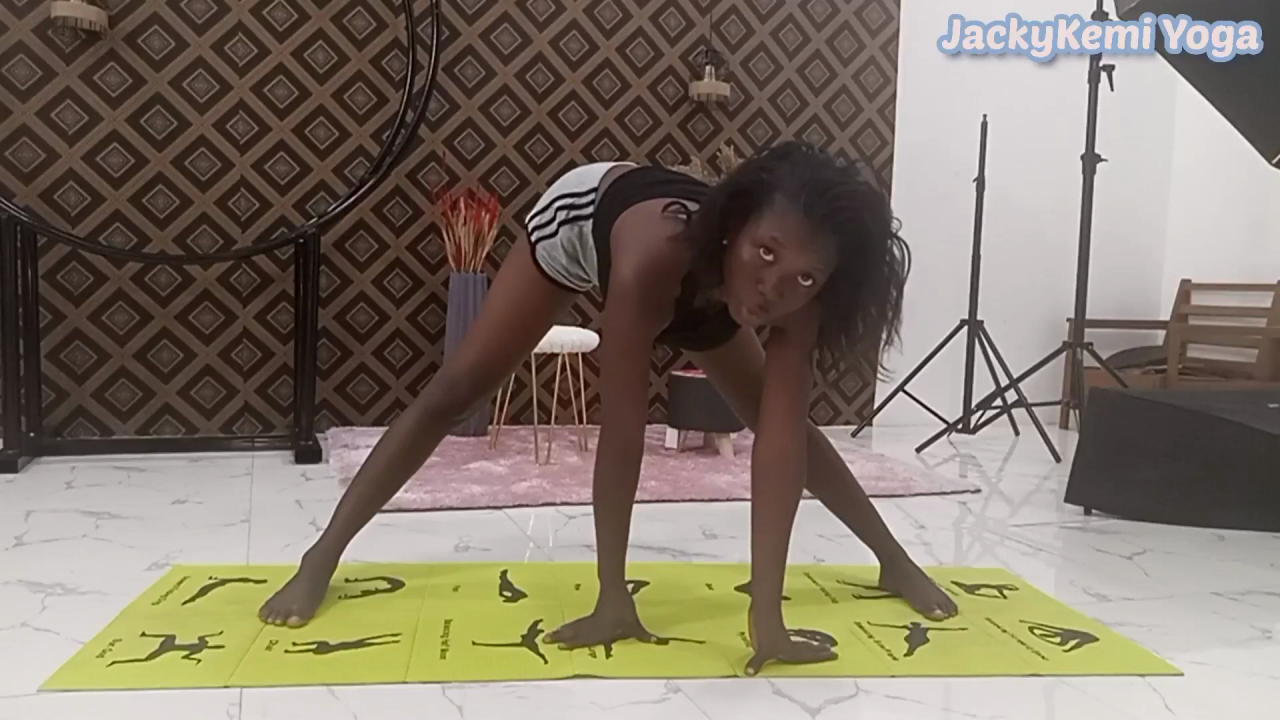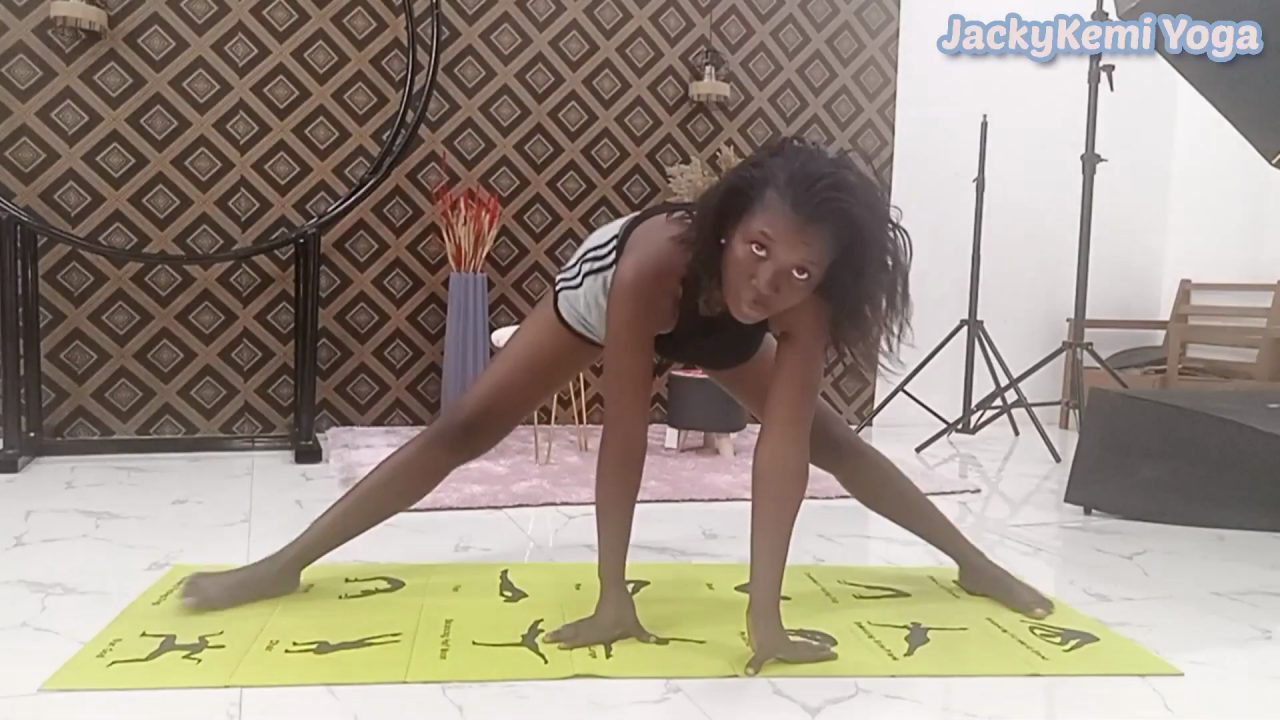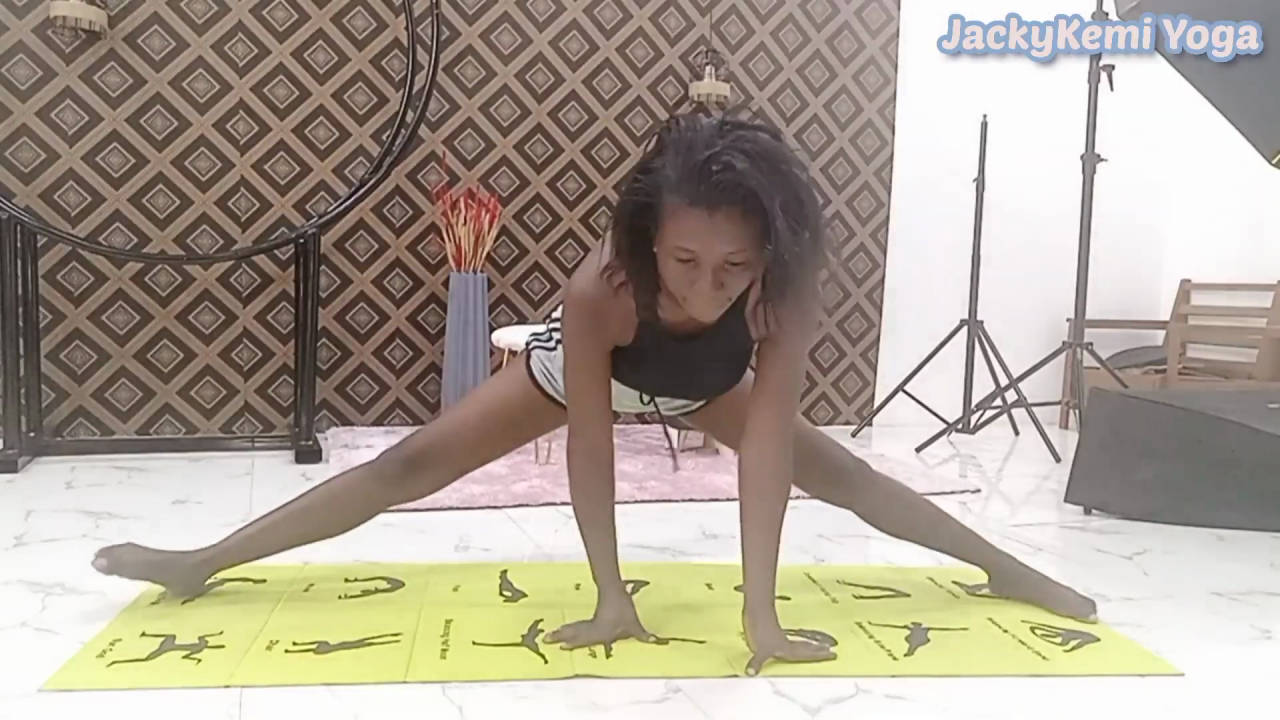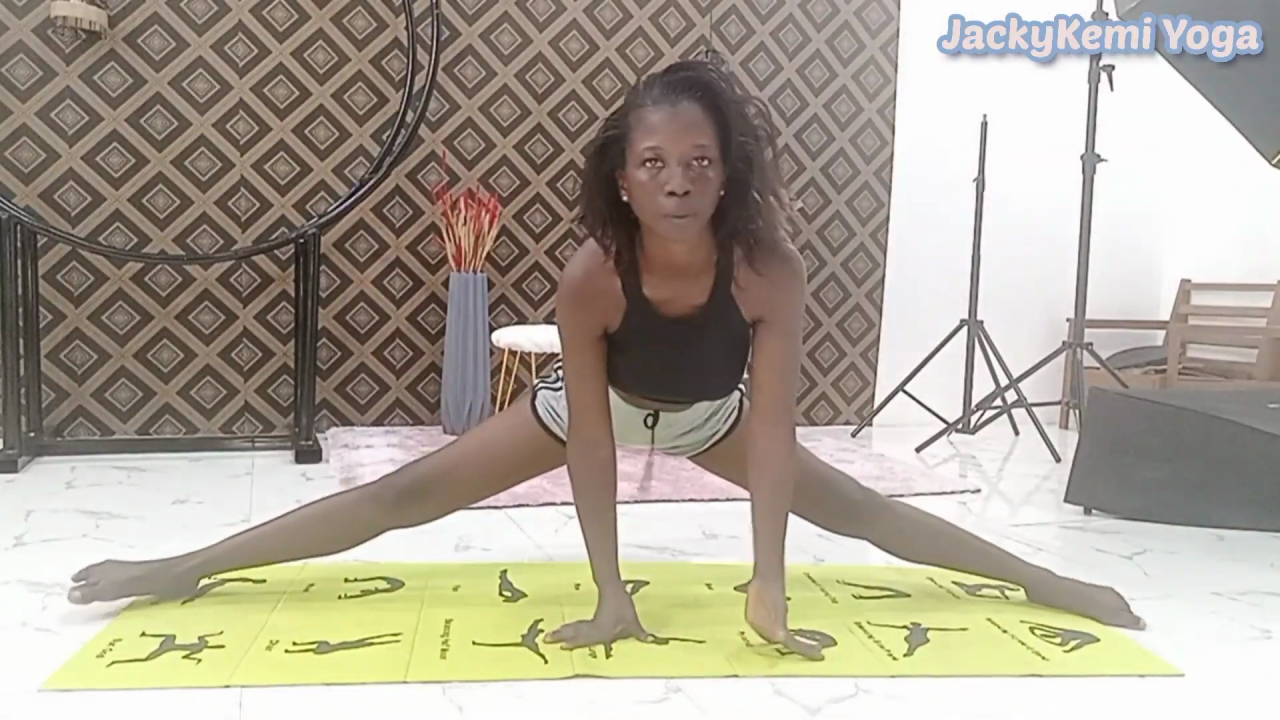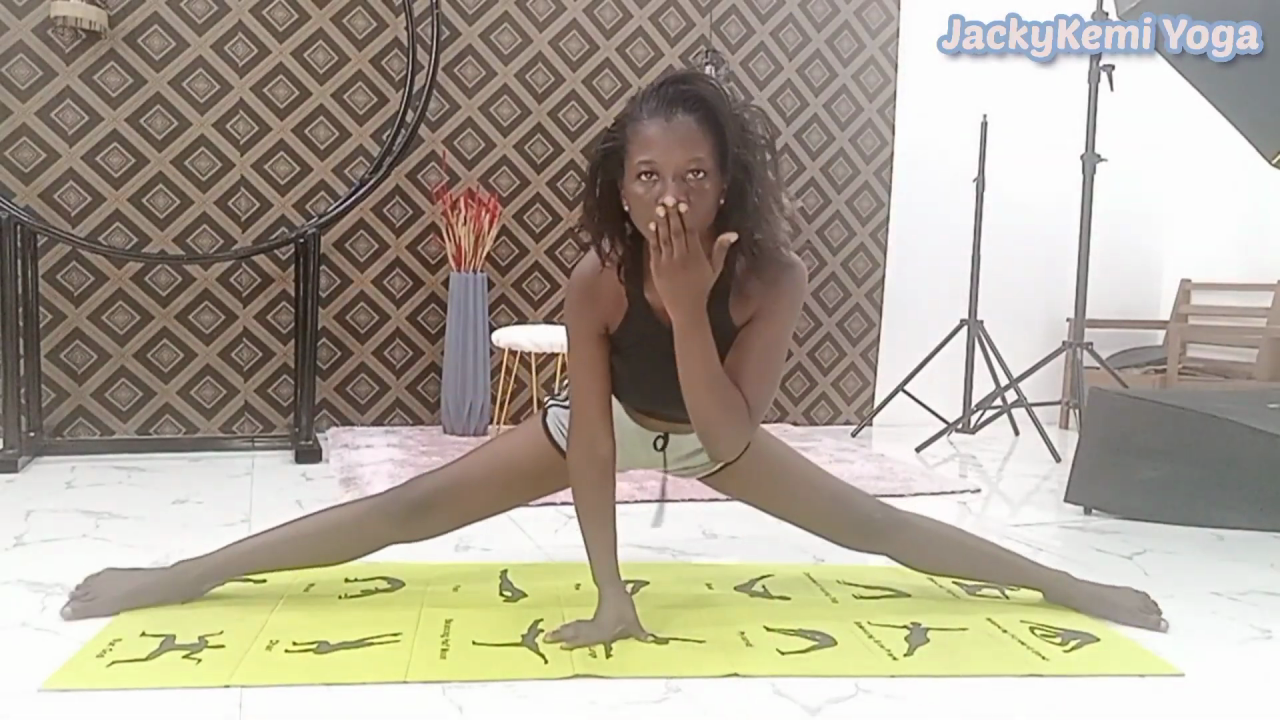
dt=1s
person 1, frame 1
left shoulder: (796, 298)
right shoulder: (655, 260)
left elbow: (780, 444)
right elbow: (622, 436)
left wrist: (767, 615)
right wrist: (612, 597)
left hip: (707, 274)
right hip: (583, 211)
left knee: (784, 419)
right knee: (454, 392)
left ankle: (894, 561)
right ankle: (321, 559)
person 1, frame 2
left shoulder: (808, 306)
right shoulder: (655, 261)
left elbow: (783, 453)
right elbow: (623, 441)
left wrist: (766, 616)
right wrist: (612, 600)
left hip: (721, 335)
right hip: (599, 288)
left knee: (832, 441)
right knee: (463, 430)
left ankle: (975, 564)
right ankle: (279, 565)
person 1, frame 3
left shoulder: (786, 297)
right shoulder: (601, 290)
left elbow: (765, 452)
right elbow: (590, 453)
left wrist: (761, 617)
right wrist: (611, 598)
left hip: (704, 387)
right hip: (579, 369)
left knee: (844, 476)
right knee: (412, 465)
left ankle: (1008, 571)
right ankle: (200, 562)
person 1, frame 4
left shoulder: (771, 270)
right shoulder: (591, 276)
left elbow: (770, 430)
right elbow: (590, 442)
left wrist: (767, 589)
right wrist: (609, 598)
left hip: (709, 414)
right hip: (595, 404)
left knee: (858, 508)
right knee: (405, 495)
left ankle: (1048, 584)
right ankle: (181, 570)
person 1, frame 5
left shoulder: (769, 277)
right shoulder: (595, 281)
left elbow: (729, 438)
right elbow: (590, 444)
left wrist: (688, 308)
right wrist: (609, 600)
left hip: (713, 431)
right hip: (607, 422)
left knee: (878, 526)
right knee: (413, 507)
left ankle: (1074, 590)
right ankle: (182, 577)
